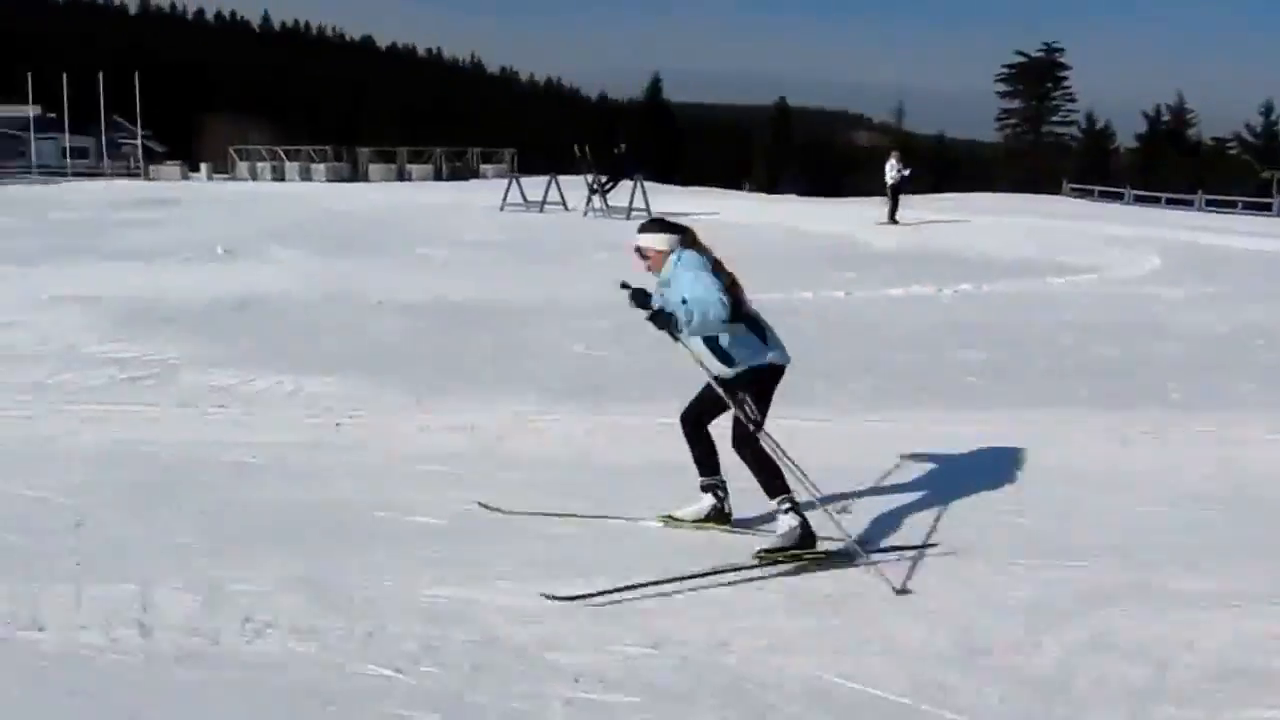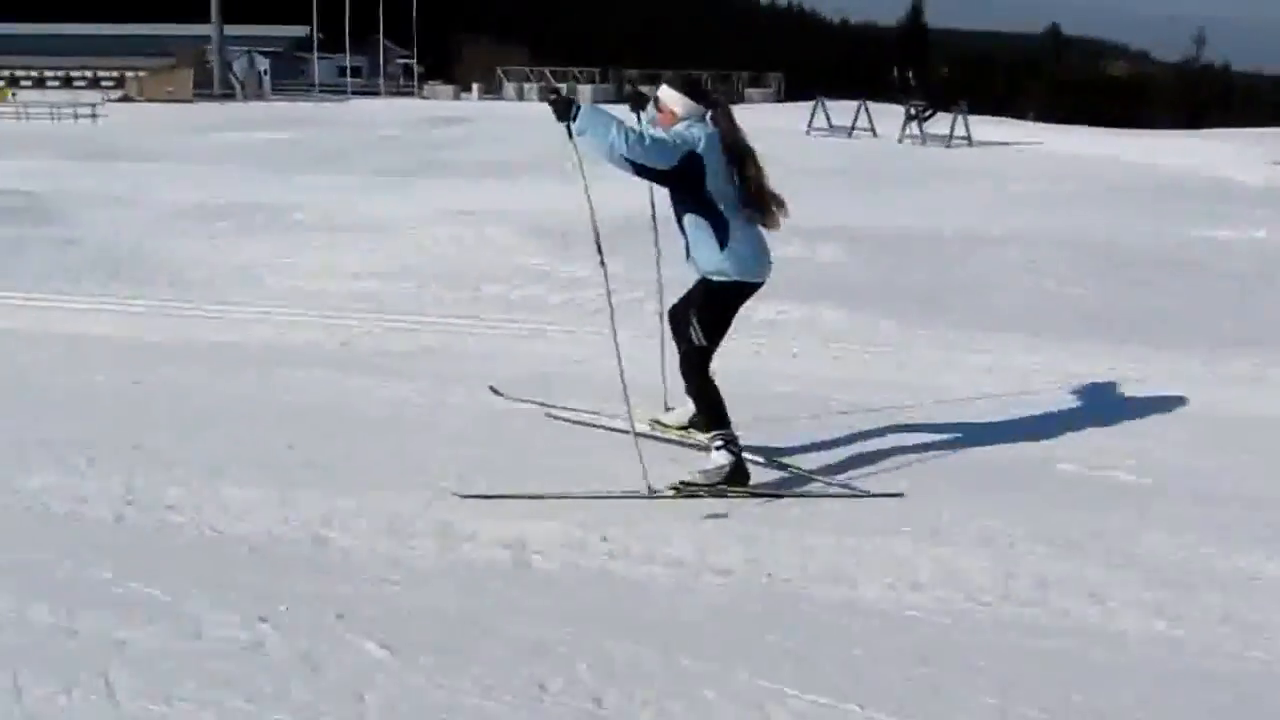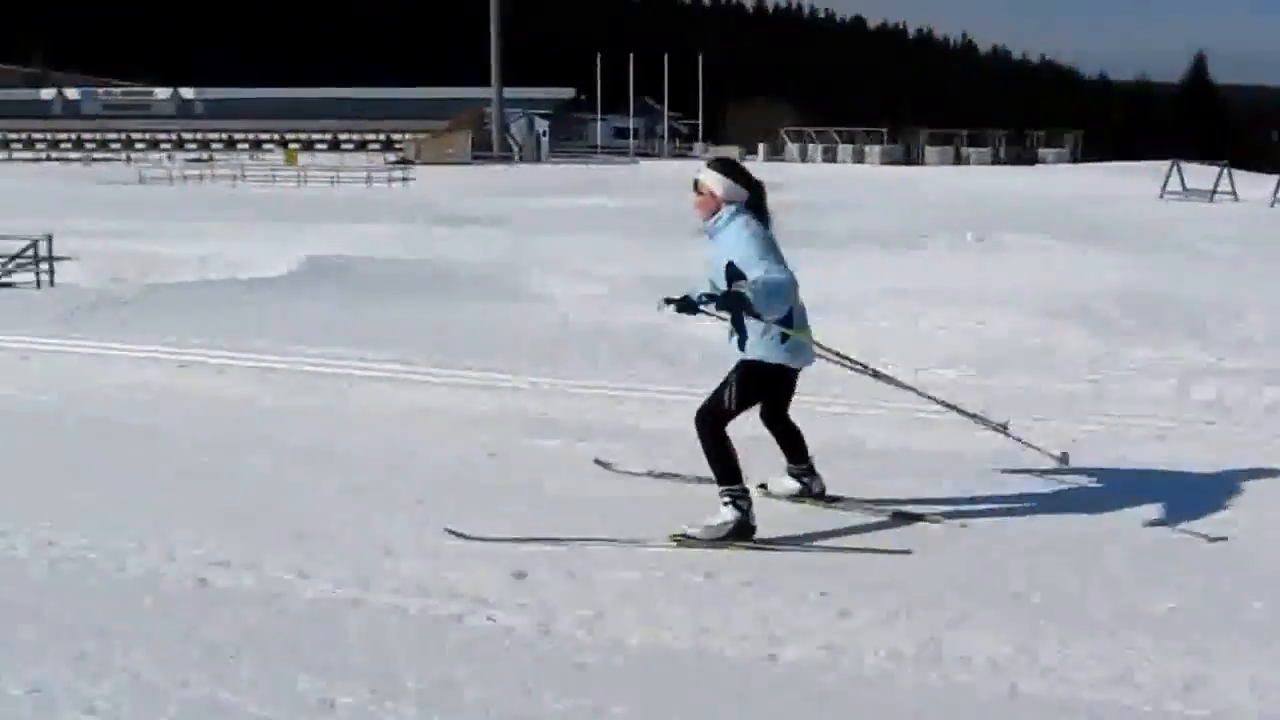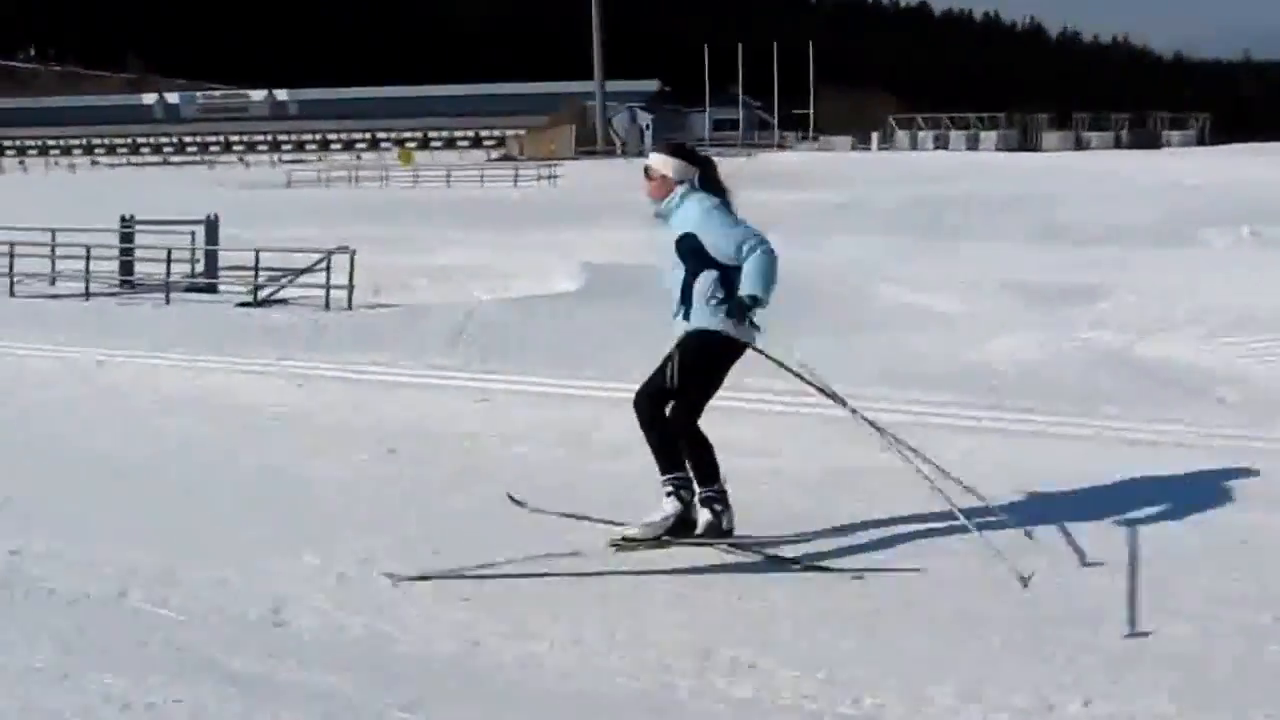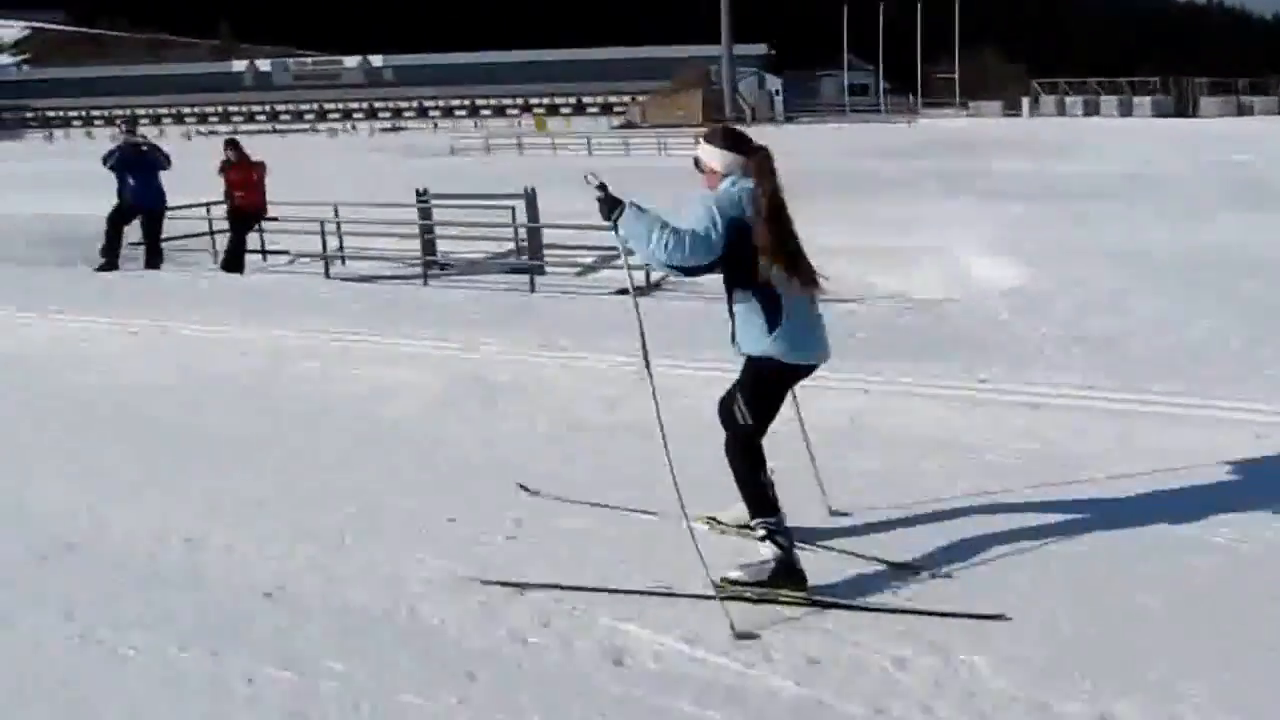
dt=1s
person 1, frame 1
left shoulder: (689, 267)
right shoulder: (684, 266)
left elbow: (716, 310)
left wrist: (674, 320)
right wrist: (653, 303)
left hip: (758, 362)
right hip: (737, 364)
left knee: (745, 441)
right knee: (692, 419)
left ankle: (793, 522)
right ankle: (714, 500)
person 1, frame 2
left shoulder: (689, 141)
right shoulder: (709, 138)
left elbow: (637, 147)
left wrist: (579, 115)
right wrist: (644, 109)
left hip: (727, 268)
right hip: (741, 262)
left knee: (694, 360)
right knee: (680, 318)
left ankle: (727, 457)
right ankle: (701, 408)
person 1, frame 3
left shoulder: (744, 234)
right shoulder: (728, 231)
left elbow: (779, 283)
left wrist: (747, 299)
right wrist: (695, 301)
left hip: (768, 350)
right hip: (776, 346)
left knee: (709, 420)
right knee: (772, 413)
left ankle: (736, 513)
right ankle: (804, 477)
person 1, frame 4
left shoulder: (700, 209)
right shoulder: (689, 210)
left elbow: (759, 250)
left wrist: (750, 296)
left hip: (714, 329)
right hip: (714, 330)
left knee: (648, 402)
right knee: (682, 418)
left ankle: (680, 505)
right ankle: (715, 510)
person 1, frame 5
left shoulder: (729, 204)
right shoulder: (760, 199)
left elbow: (686, 248)
left wrist: (624, 215)
left hip: (777, 345)
right hip: (804, 341)
left knee: (741, 444)
right knee: (733, 409)
left ankle: (780, 557)
right ankle: (761, 508)
